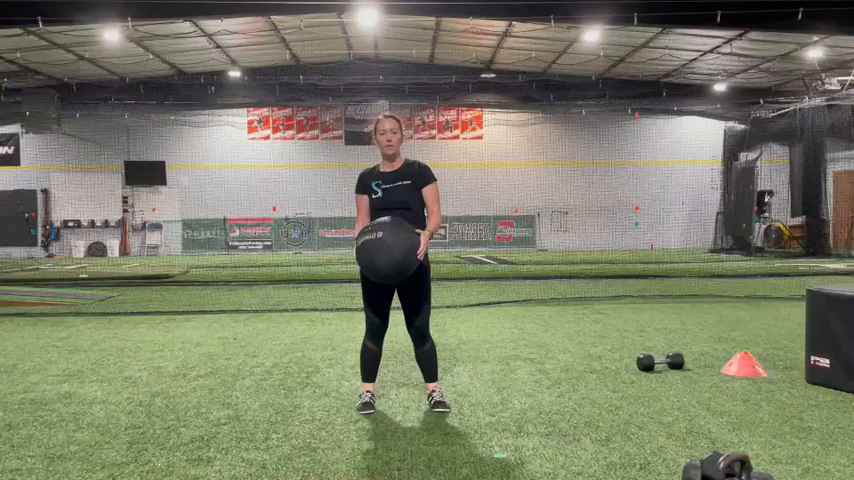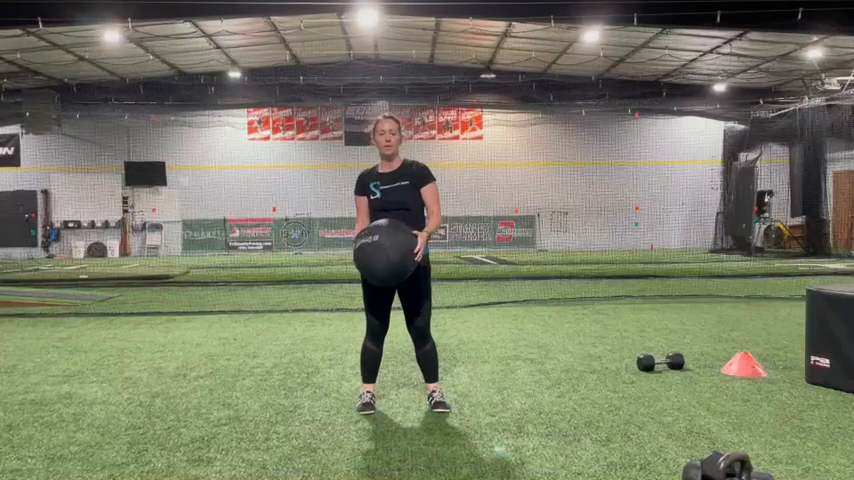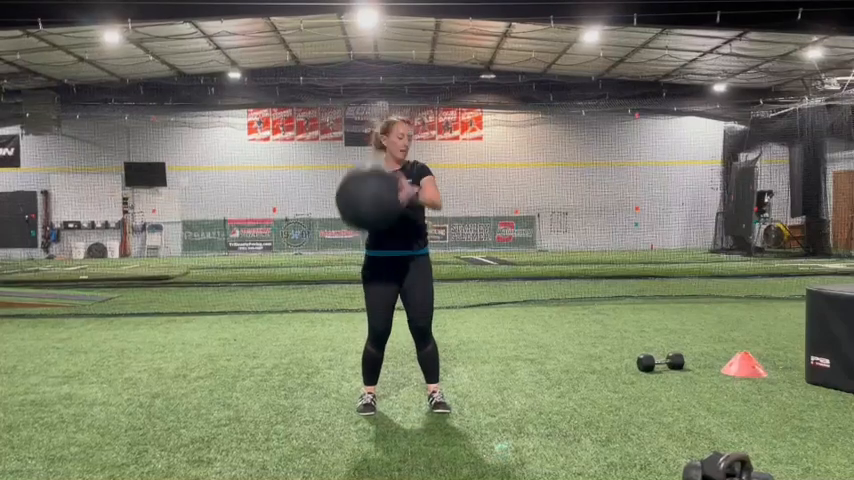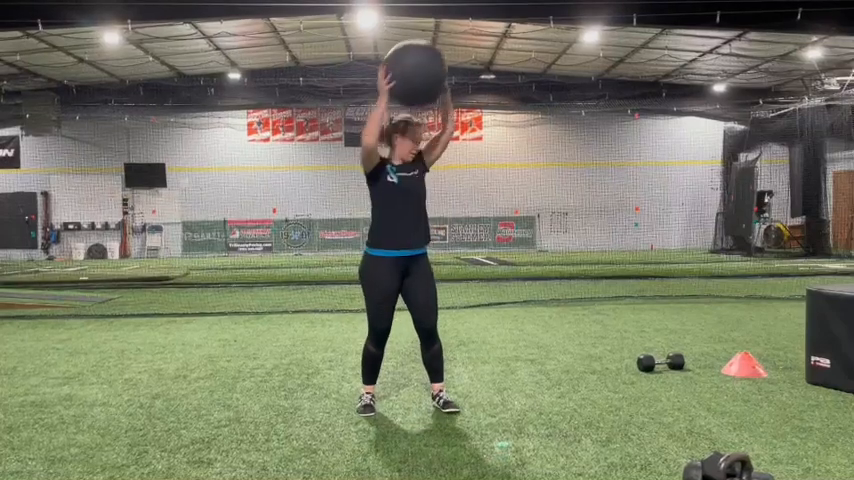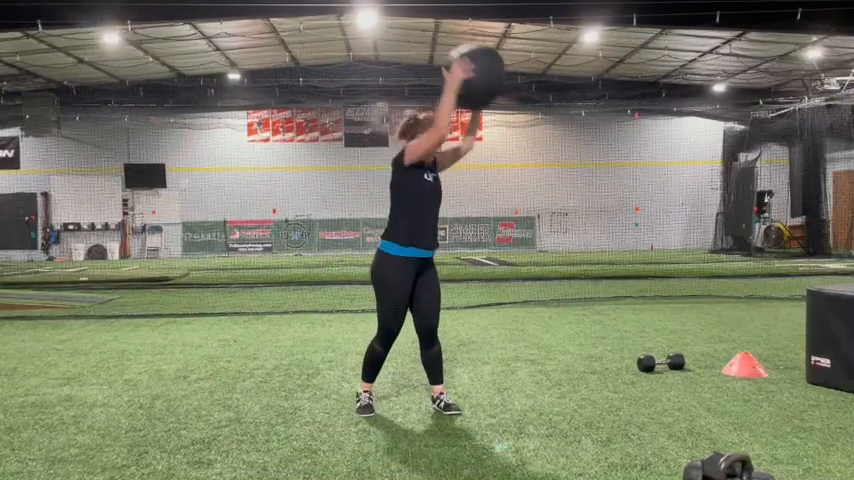
dt=0.3s
person 1, frame 1
left shoulder: (420, 171)
right shoulder: (367, 178)
left elbow: (435, 213)
right elbow: (363, 220)
left wrist: (427, 233)
left hip: (414, 261)
left knee: (419, 327)
right knee: (375, 327)
left ankle: (434, 391)
right ankle: (367, 391)
person 1, frame 2
left shoulder: (418, 171)
right shoulder: (365, 179)
left elbow: (435, 213)
right elbow: (363, 222)
left wrist: (425, 234)
left hip: (414, 262)
left knee: (420, 328)
right knee: (375, 328)
left ankle: (434, 391)
right ankle: (367, 392)
person 1, frame 3
left shoulder: (417, 173)
left elbow: (436, 201)
left wrist: (413, 194)
left hip: (416, 262)
right hip: (379, 262)
left knee: (422, 330)
right knee: (378, 331)
left ankle: (435, 391)
right ankle: (369, 392)
person 1, frame 4
left shoulder: (419, 166)
right shoulder: (377, 167)
left elbow: (448, 132)
right elbow: (368, 141)
left wrist: (443, 92)
right wrist: (384, 96)
left hip: (417, 262)
right hip: (380, 263)
left knee: (428, 330)
right knee: (379, 331)
left ankle: (439, 392)
right ankle: (368, 392)
person 1, frame 5
left shoulder: (431, 165)
right shoulder: (406, 161)
left elbow: (468, 142)
right elbow: (439, 130)
left wrist: (476, 112)
right wrist: (453, 86)
left hip: (424, 263)
right hip: (394, 262)
left knee: (428, 331)
right knee: (388, 331)
left ankle: (438, 393)
right ankle: (365, 390)
